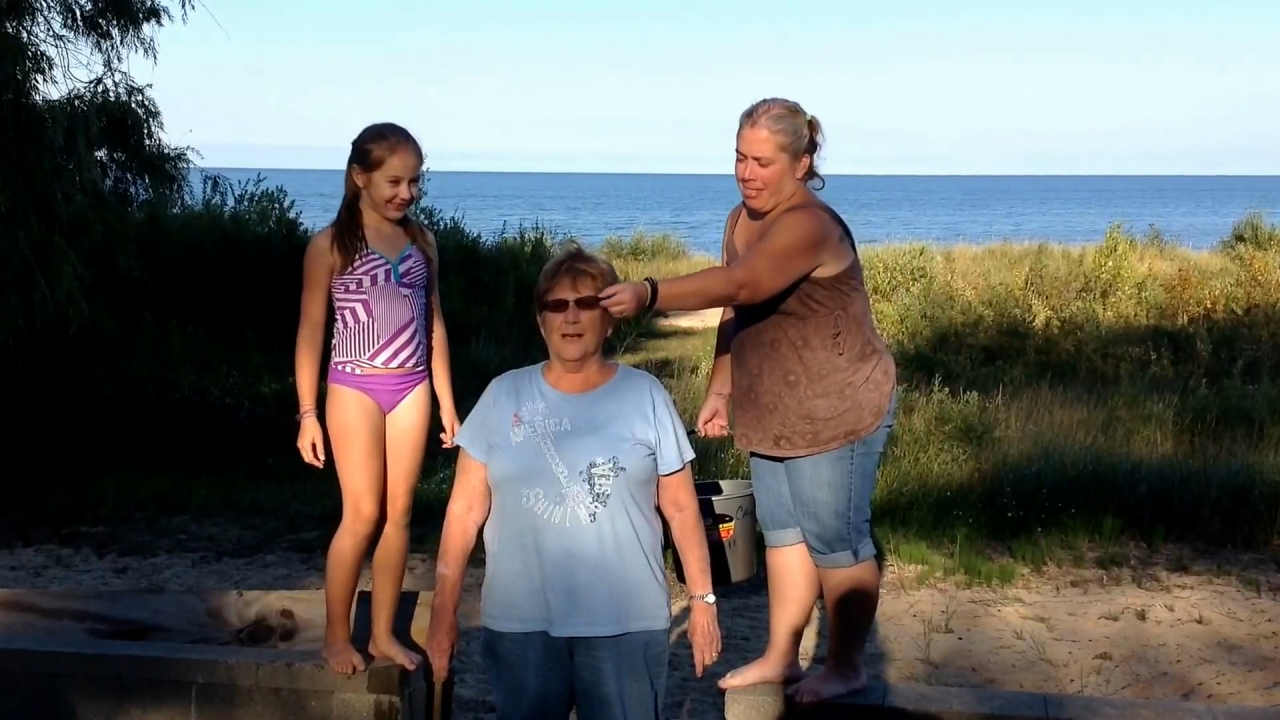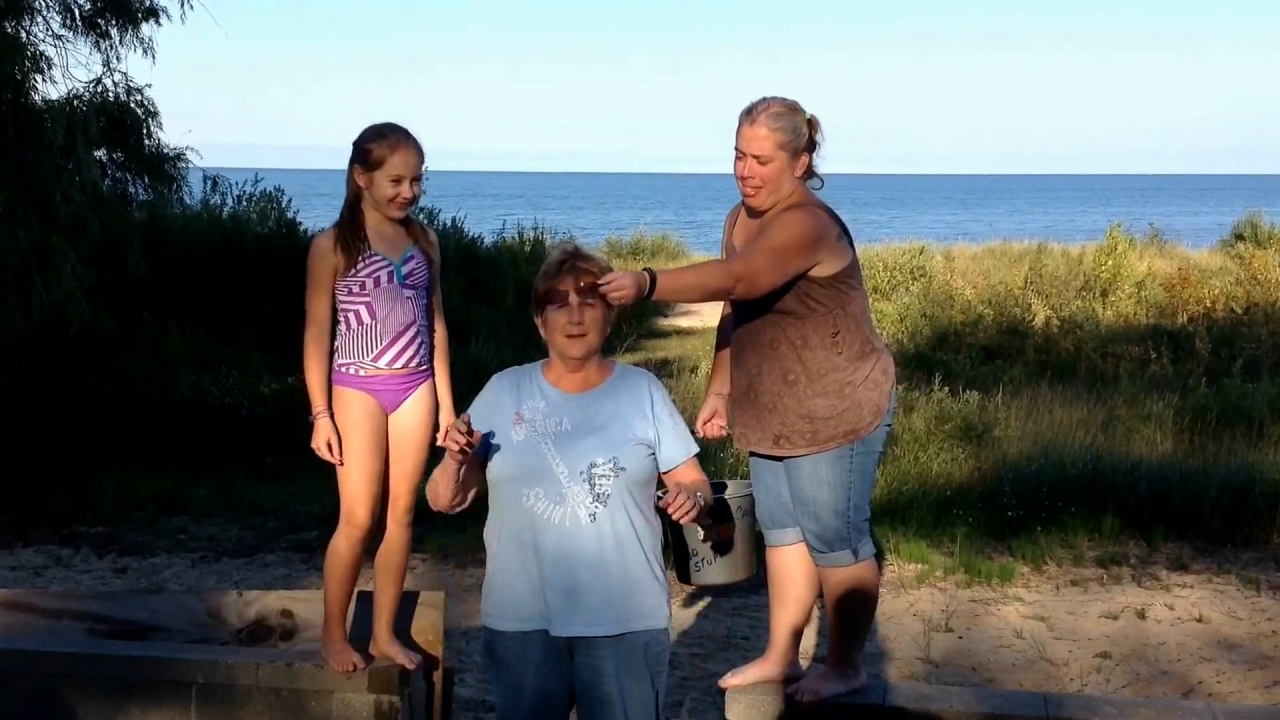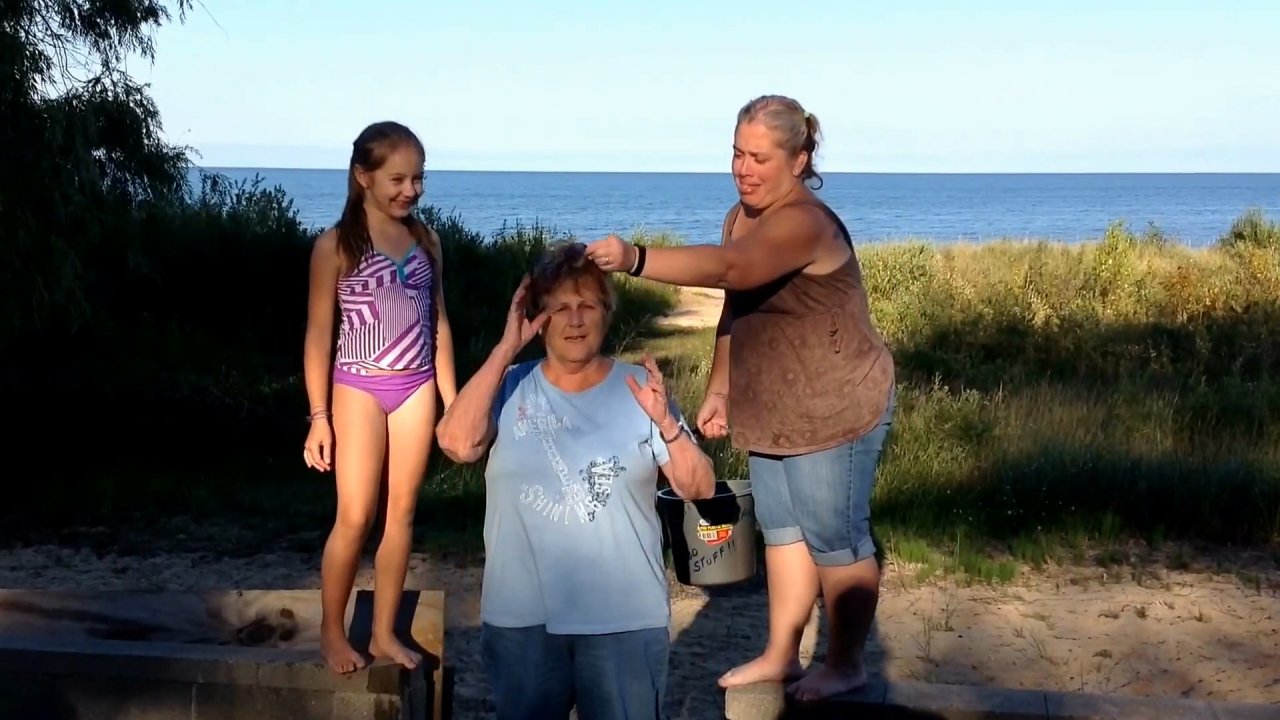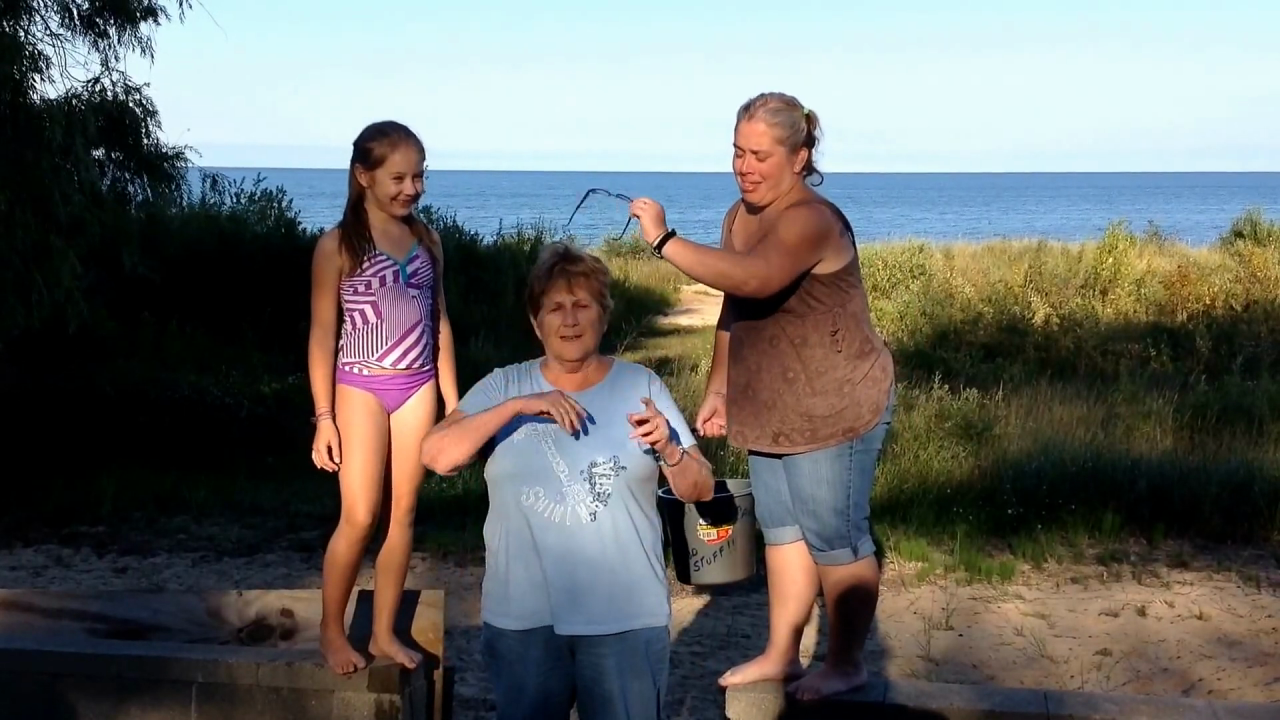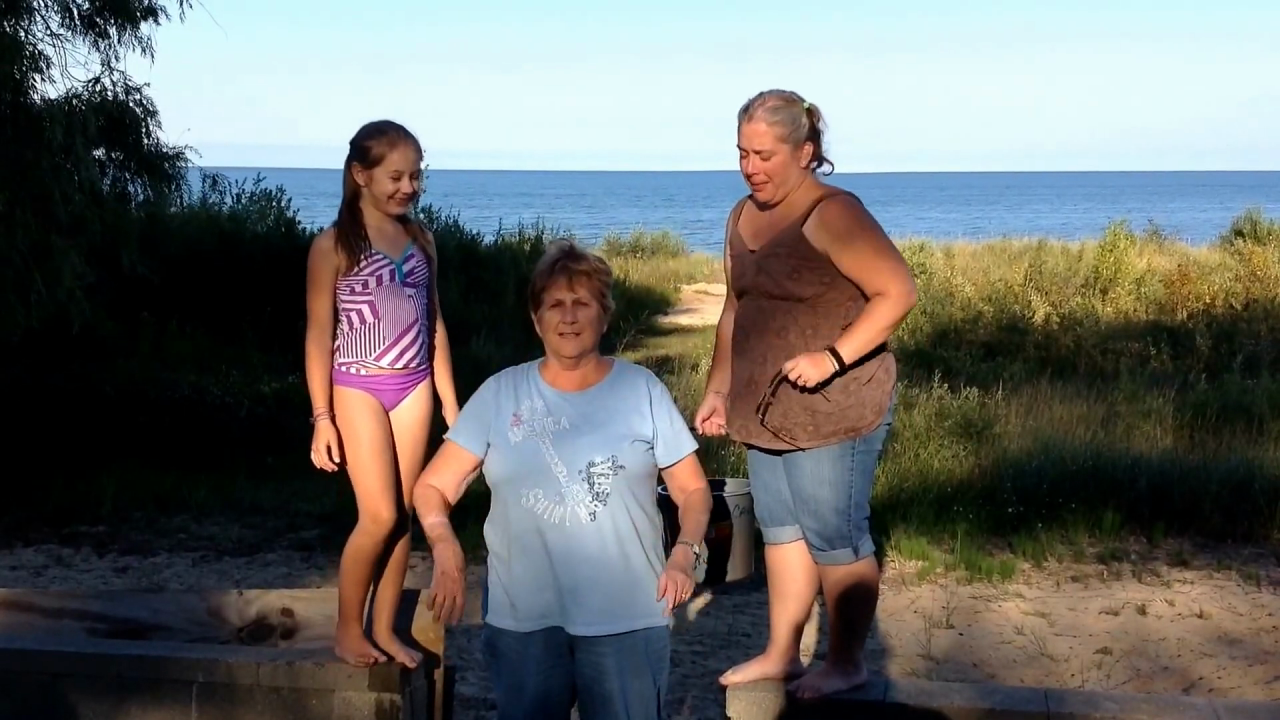
dt=0.4s
person 1, frame 1
left shoulder: (809, 225)
right shoulder: (741, 219)
left elbow: (737, 285)
left wrist: (647, 294)
right wrist: (720, 390)
left hip: (836, 412)
right hip: (773, 412)
left knee: (834, 539)
right knee: (783, 532)
left ankle: (846, 666)
right ankle: (780, 656)
person 1, frame 2
left shoulder: (808, 224)
right shoulder: (740, 218)
left elbow: (734, 279)
left wrist: (645, 284)
right wrist: (719, 390)
left hip: (835, 410)
right hip: (774, 411)
left knee: (834, 539)
right knee: (783, 531)
left ankle: (846, 665)
right ankle: (780, 655)
person 1, frame 3
left shoulder: (805, 222)
right shoulder: (740, 217)
left elbow: (727, 267)
left wrist: (634, 259)
right wrist: (719, 390)
left hip: (834, 410)
right hip: (773, 411)
left knee: (835, 539)
right knee: (783, 530)
left ankle: (846, 664)
right ankle: (781, 655)
person 1, frame 4
left shoulder: (811, 221)
right shoulder: (740, 215)
left elbow: (753, 278)
left wrist: (664, 238)
right wrist: (719, 390)
left hip: (834, 410)
right hip: (772, 410)
left knee: (834, 537)
right knee: (781, 530)
left ankle: (846, 663)
right ankle: (780, 654)
person 1, frame 5
left shoulder: (835, 214)
right shoulder: (743, 217)
left elbow: (896, 292)
left wrist: (831, 355)
right wrist: (718, 389)
left hip: (836, 409)
right hip: (771, 410)
left knee: (836, 537)
right knee: (781, 529)
left ankle: (846, 662)
right ankle: (780, 654)
person 2, frame 1
left shoulder: (421, 241)
right shoulder: (331, 244)
right elbow: (310, 331)
left wrist: (447, 400)
right wrist: (307, 413)
left hip: (411, 390)
right hip: (355, 389)
left knee: (399, 513)
right knee: (363, 514)
left ankle: (383, 633)
right ankle: (336, 635)
person 2, frame 2
left shoulder: (423, 241)
right shoulder: (333, 245)
right elbow: (317, 332)
left wrist: (445, 400)
right wrist: (320, 413)
left hip: (414, 390)
right hip: (358, 390)
left knee: (402, 513)
right knee: (359, 516)
left ankle: (384, 634)
right ankle: (334, 633)
person 2, frame 3
left shoulder: (426, 240)
right shoulder: (337, 244)
right elbow: (319, 333)
left wrist: (452, 400)
right wrist: (318, 416)
left hip: (416, 389)
right hip: (360, 389)
left knee: (402, 512)
right knee: (355, 516)
left ankle: (384, 633)
right ankle: (332, 631)
person 2, frame 4
left shoulder: (427, 240)
right shoulder: (339, 244)
right elbow: (322, 333)
left wrist: (453, 401)
right wrist: (323, 417)
left hip: (417, 389)
right hip: (361, 388)
left knee: (402, 513)
right knee: (359, 516)
left ankle: (384, 632)
right ankle: (331, 628)
person 2, frame 5
left shoulder: (420, 239)
right shoulder: (334, 244)
right elbow: (318, 335)
left wrist: (450, 401)
right wrist: (321, 418)
left hip: (413, 388)
right hip: (358, 388)
left knee: (405, 513)
right knee: (380, 515)
left ankle: (385, 629)
right ankle: (348, 627)
person 3, frame 1
left shoulder: (645, 395)
right shoulder: (503, 395)
left elbow: (680, 506)
right elbow: (465, 509)
left wrist: (702, 598)
right wrist: (444, 609)
left hip: (626, 621)
right hip: (520, 621)
person 3, frame 2
left shoulder: (643, 391)
right shoulder: (503, 392)
left elbow: (694, 485)
right elbow: (445, 498)
left wrist: (693, 498)
right wrist: (454, 458)
left hip: (625, 619)
right hip: (521, 619)
person 3, frame 3
left shoulder: (638, 387)
right shoulder: (510, 387)
left elbow: (699, 487)
right elbow: (456, 442)
left wrist: (666, 422)
right wrist: (507, 346)
left hip: (624, 617)
right hip: (522, 616)
person 3, frame 4
left shoulder: (640, 387)
right shoulder: (503, 386)
left elbow: (700, 489)
right elbow: (437, 455)
left wrist: (669, 448)
right wrist: (518, 404)
left hip: (624, 617)
right hip: (522, 616)
person 3, frame 5
left shoulder: (642, 389)
right shoulder: (500, 393)
left elbow: (694, 489)
right elbow: (430, 488)
left wrist: (685, 549)
right wrist: (447, 552)
left hip: (626, 617)
right hip: (523, 617)
